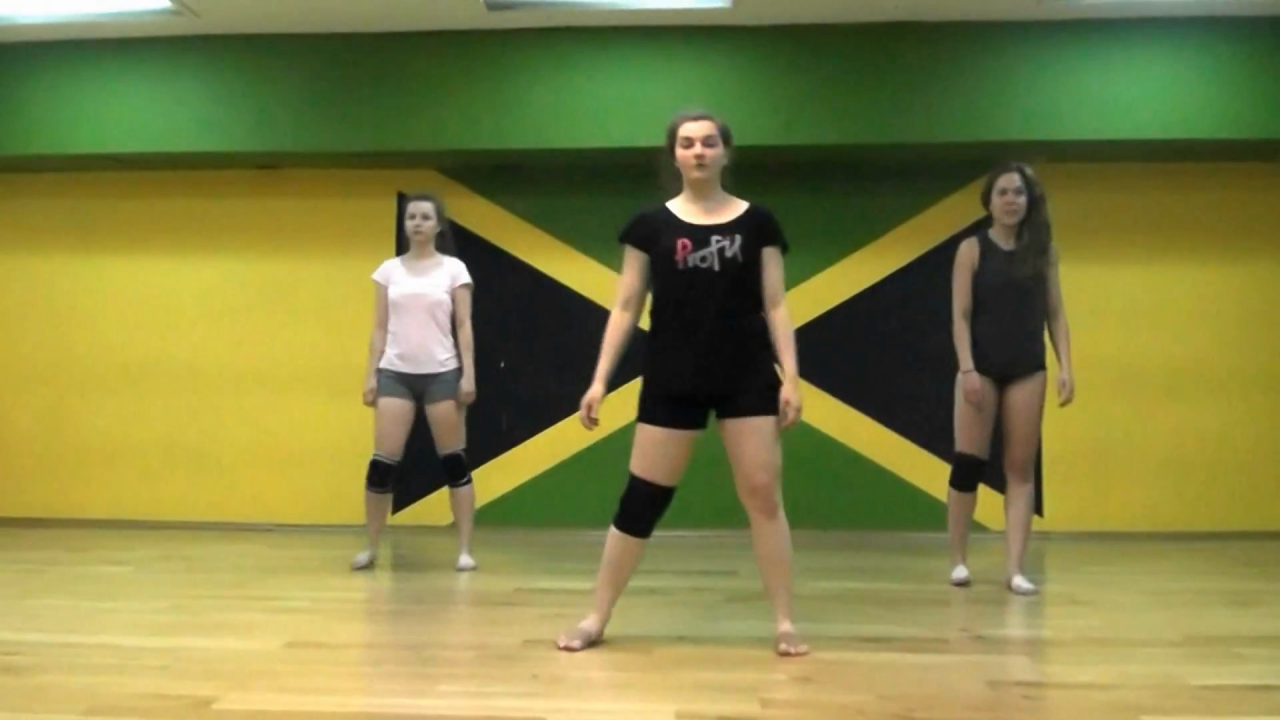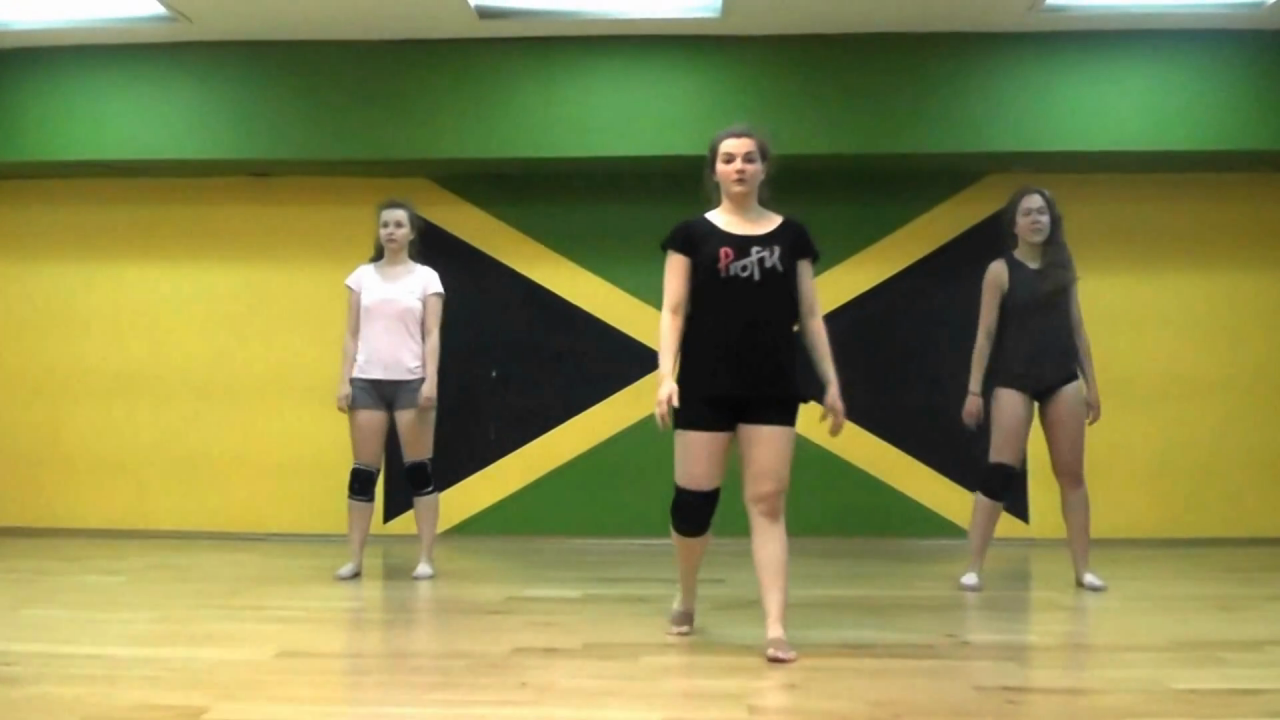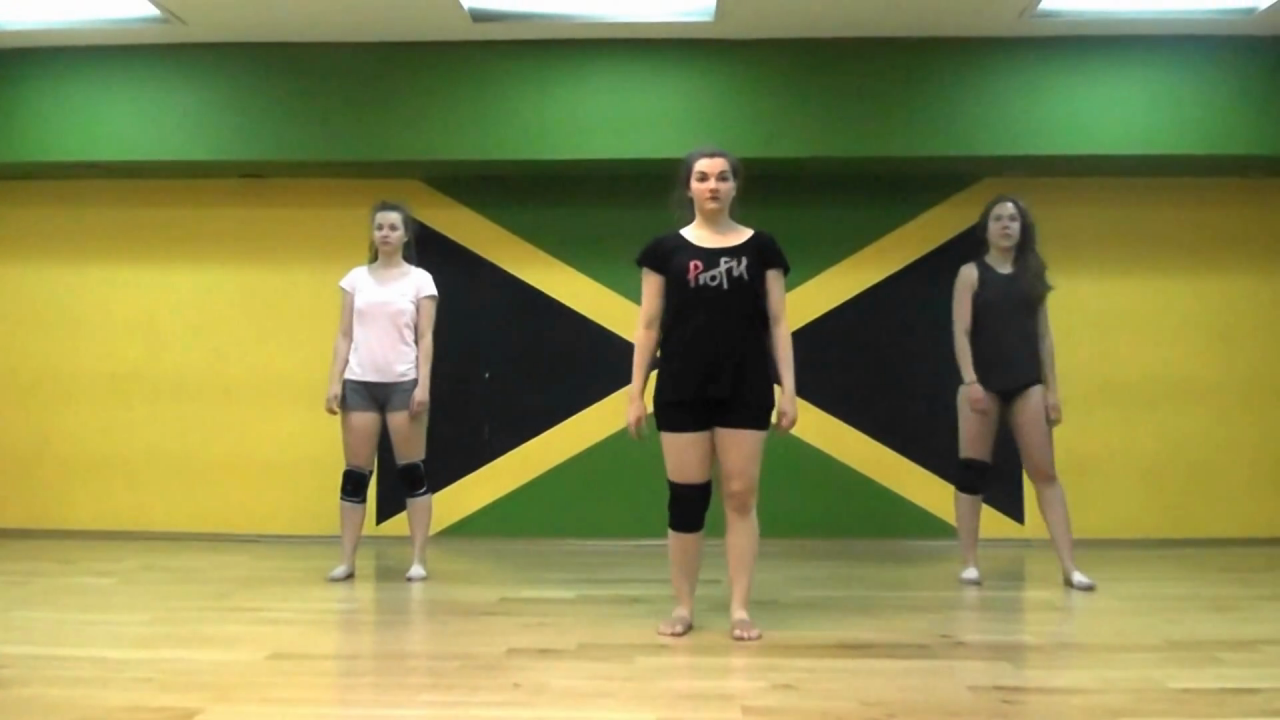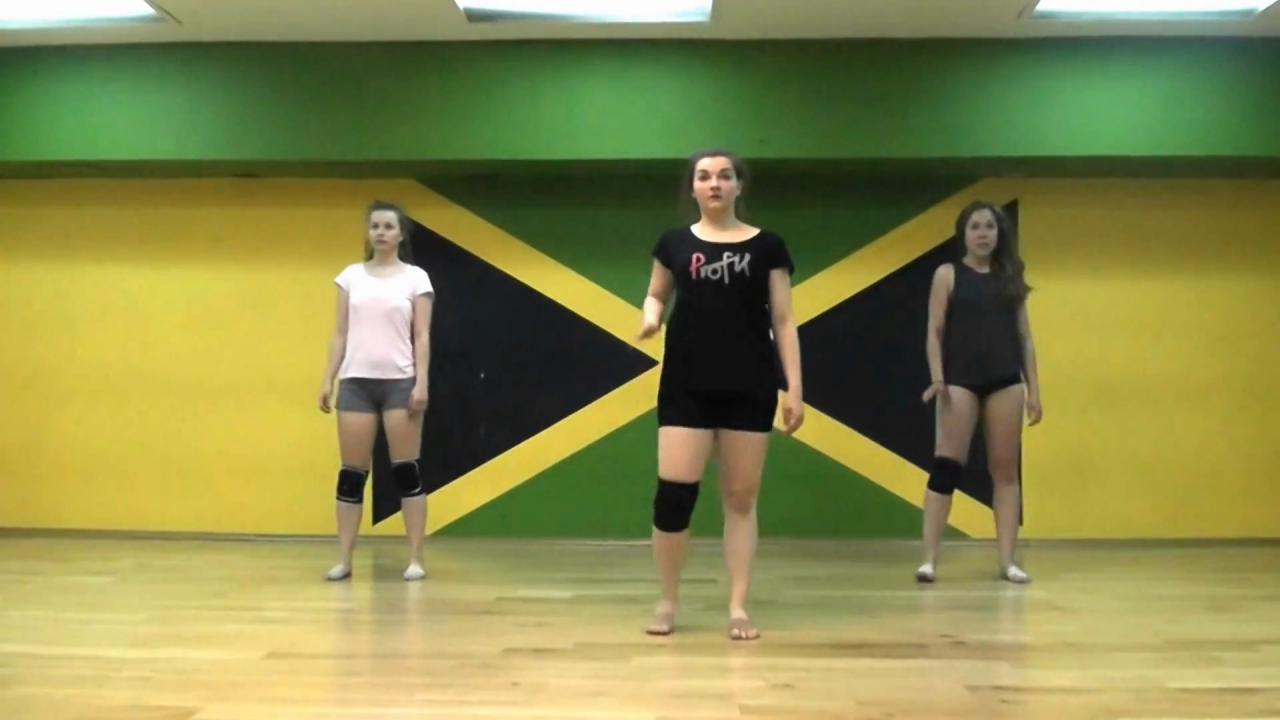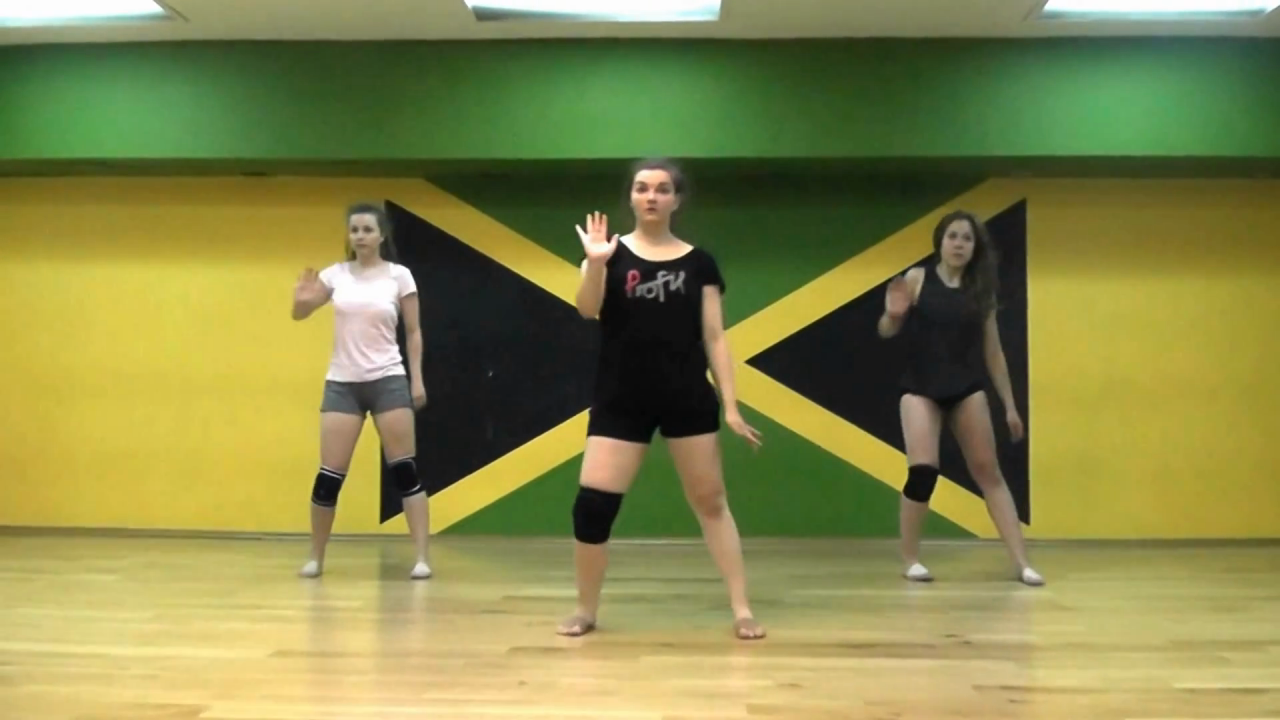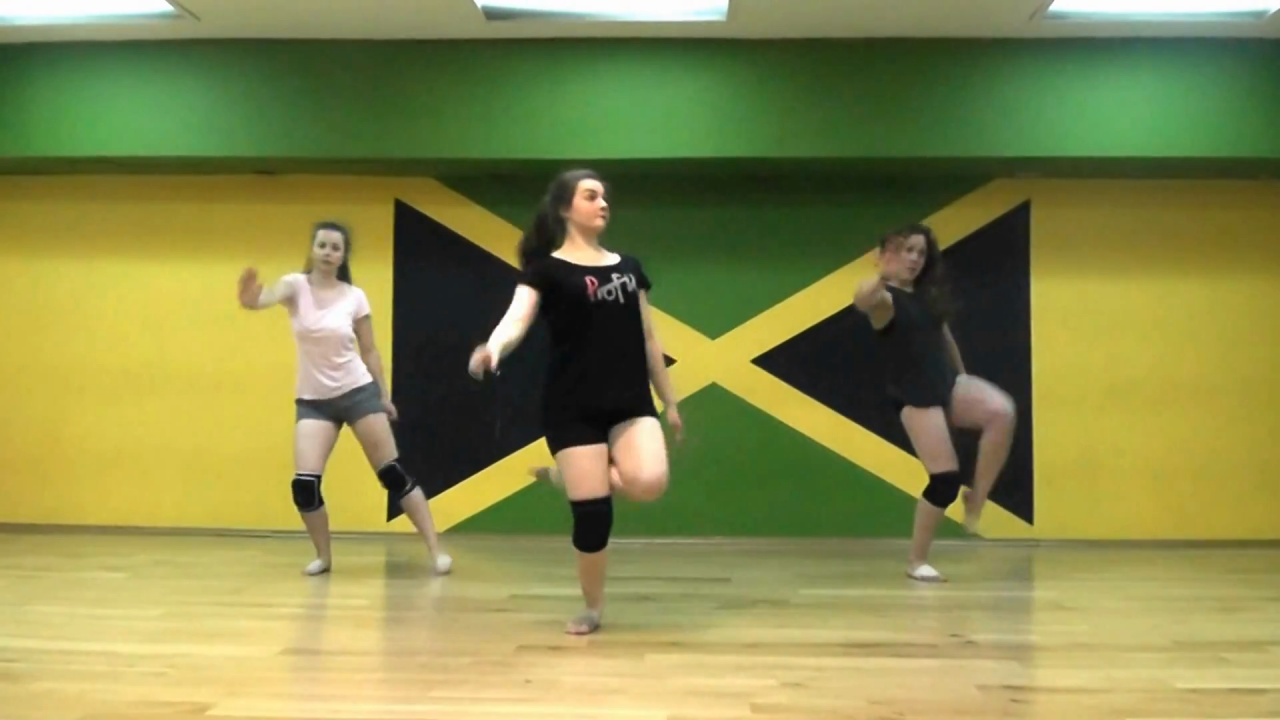
dt=0.7s
person 1, frame 1
left shoulder: (758, 222)
right shoulder: (649, 224)
left elbow: (775, 305)
right elbow: (626, 306)
left wrist: (789, 376)
right wrist: (599, 379)
left hip: (746, 380)
right hip: (672, 379)
left knee: (764, 497)
right knee: (643, 498)
left ankle: (783, 621)
right ankle: (595, 617)
person 1, frame 2
left shoulder: (792, 235)
right shoulder: (691, 234)
left elbow: (809, 316)
right elbow: (673, 312)
left wrist: (831, 385)
right wrist: (667, 376)
left hip: (772, 388)
right hip: (705, 387)
left knee: (767, 504)
right knee: (693, 500)
left ankle: (775, 629)
right ankle: (686, 598)
person 1, frame 3
left shoulder: (762, 247)
right shoulder: (665, 249)
left elbow: (777, 323)
right elbow: (649, 326)
left wrist: (788, 389)
right wrist: (636, 392)
left hip: (745, 390)
right hip: (682, 390)
left knee: (741, 497)
right knee: (686, 498)
left ankle: (740, 608)
right ankle: (682, 606)
person 1, frame 4
left shoulder: (767, 245)
right shoulder: (674, 243)
left elbow: (783, 321)
right elbow: (657, 297)
left wrist: (795, 387)
right wrist: (651, 315)
left hip: (750, 387)
right hip: (686, 385)
left knee: (740, 497)
right knee: (673, 493)
left ankle: (739, 608)
right ankle: (667, 602)
person 1, frame 5
left shoulder: (699, 261)
right shoulder: (612, 252)
left elbow: (715, 337)
right elbow: (587, 309)
left wrist: (731, 406)
right wrist: (595, 264)
left hip: (687, 398)
right hip: (619, 400)
left knee: (710, 501)
right knee: (592, 503)
left ankle: (741, 608)
right ankle: (585, 608)
person 1, frame 6
left shoulder: (628, 266)
right shoulder: (545, 268)
left elbow: (648, 338)
right elbow: (516, 320)
left wrist: (668, 399)
right wrist: (493, 350)
left hip: (629, 389)
right hip: (573, 404)
left knee: (651, 481)
right knee: (591, 512)
left ankle: (570, 475)
right ankle: (591, 609)
person 2, frame 1
left shoulder: (1042, 250)
right shoulder: (972, 249)
left elbow: (1055, 312)
right elbow: (961, 316)
left wrist: (1066, 367)
right wrist: (966, 369)
left hip: (1028, 370)
right hip: (981, 368)
left knee: (1020, 468)
right knee: (969, 462)
left ankle: (1015, 569)
right ankle: (959, 560)
person 2, frame 2
left shoulder: (1063, 268)
right shoulder: (1001, 270)
left elbow: (1076, 329)
right elbow: (987, 335)
left wrist: (1091, 385)
right wrist: (974, 391)
left hip: (1063, 380)
right hip: (1014, 381)
left knee: (1071, 474)
right knee: (1000, 471)
left ankle: (1082, 567)
right ankle: (973, 567)
person 2, frame 3
left shoulder: (1033, 276)
right shoulder: (971, 273)
left elbow: (1043, 337)
right elbow: (961, 333)
left wrist: (1053, 389)
right wrist: (970, 382)
left hip: (1027, 383)
right hip: (983, 381)
left knee: (1044, 472)
right knee: (973, 468)
left ankle: (1069, 566)
right ankle: (970, 562)
person 2, frame 4
left shoulder: (1011, 276)
right shoulder: (948, 274)
left elbow: (1024, 336)
right elbow: (935, 332)
left wrist: (1033, 389)
right wrist: (936, 376)
left hip: (1005, 381)
right hip: (960, 380)
left knee: (1005, 469)
right knee: (946, 465)
left ankle: (1007, 560)
right ankle: (930, 558)
person 2, frame 5
left shoulder: (982, 290)
right shoulder: (917, 278)
left elbow: (993, 351)
right elbow: (886, 332)
left wrist: (1010, 406)
right wrist: (892, 314)
left hip: (968, 390)
right hip: (920, 389)
left knee: (989, 472)
right knee: (923, 470)
left ankle: (1022, 562)
right ankle: (910, 558)
person 2, frame 6
left shoulder: (930, 293)
right shoulder: (881, 297)
right elbow: (868, 297)
left wrist: (964, 384)
right wrist: (886, 276)
left hip: (949, 384)
right hip: (915, 396)
left knee: (1003, 414)
right knee: (945, 476)
left ankle: (975, 501)
right ankle: (916, 560)
person 3, frame 1
left shoulder: (453, 269)
right shoulder: (388, 270)
left elbow: (464, 326)
right elbow: (380, 328)
left wrist: (469, 374)
right wrist: (371, 376)
left hip: (441, 373)
right hip: (396, 374)
left knee: (454, 461)
right knee: (382, 462)
left ankle: (465, 548)
right ankle: (371, 547)
person 3, frame 2
left shoulder: (426, 277)
right shoulder: (362, 276)
left elbow: (432, 335)
right elbow: (352, 334)
left wrist: (431, 381)
right wrist: (344, 381)
left hip: (410, 381)
right hip: (368, 382)
left knee: (419, 470)
right knee: (363, 471)
left ankle: (425, 557)
right ankle: (354, 558)
person 3, frame 3
left shoulder: (420, 280)
right shoulder: (356, 278)
left elbow: (425, 338)
right elbow: (344, 335)
left wrist: (423, 385)
right wrist: (335, 382)
left hip: (403, 383)
right hip: (360, 384)
left knee: (412, 471)
right knee: (355, 473)
left ankle: (418, 559)
right ankle: (347, 559)
person 3, frame 4
left shoulder: (415, 277)
right shoulder: (351, 275)
left elbow: (421, 335)
right elbow: (340, 333)
left wrist: (421, 383)
right wrist: (328, 379)
left hip: (399, 382)
right hip: (356, 381)
left knee: (406, 471)
right knee: (352, 473)
left ankle: (416, 559)
right ankle: (344, 558)
person 3, frame 5
left shoulder: (399, 276)
right shoulder: (336, 274)
left elbow: (413, 331)
right elbow: (299, 314)
left wrist: (417, 379)
right wrist: (302, 298)
left hip: (388, 380)
right hip: (342, 383)
left knee: (405, 471)
right knee: (329, 476)
left ankle: (421, 557)
right ankle: (316, 556)
person 3, frame 6
left shoulder: (354, 297)
right shoulder: (295, 285)
left elbow: (369, 351)
right elbow: (265, 298)
left wrist: (384, 398)
right wrist: (251, 294)
left hip: (358, 391)
right hip: (313, 401)
left knee: (393, 474)
right knee: (303, 482)
left ankle: (436, 549)
right ankle: (323, 555)
